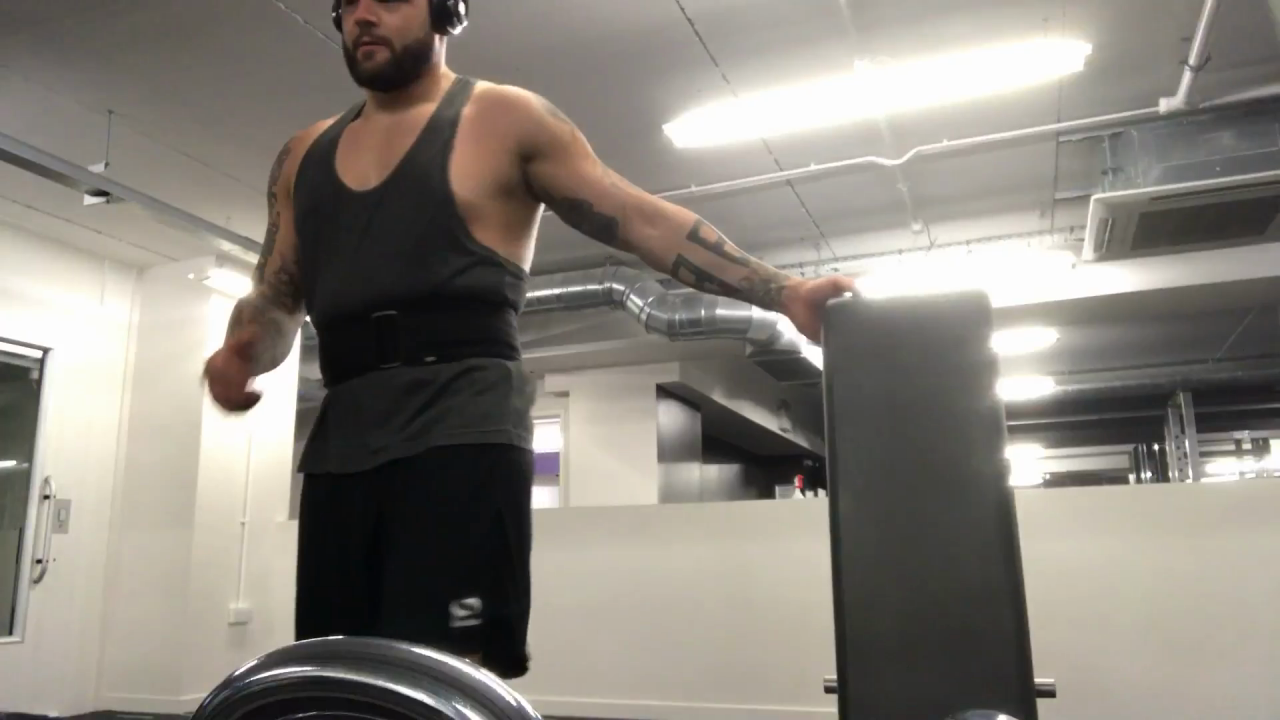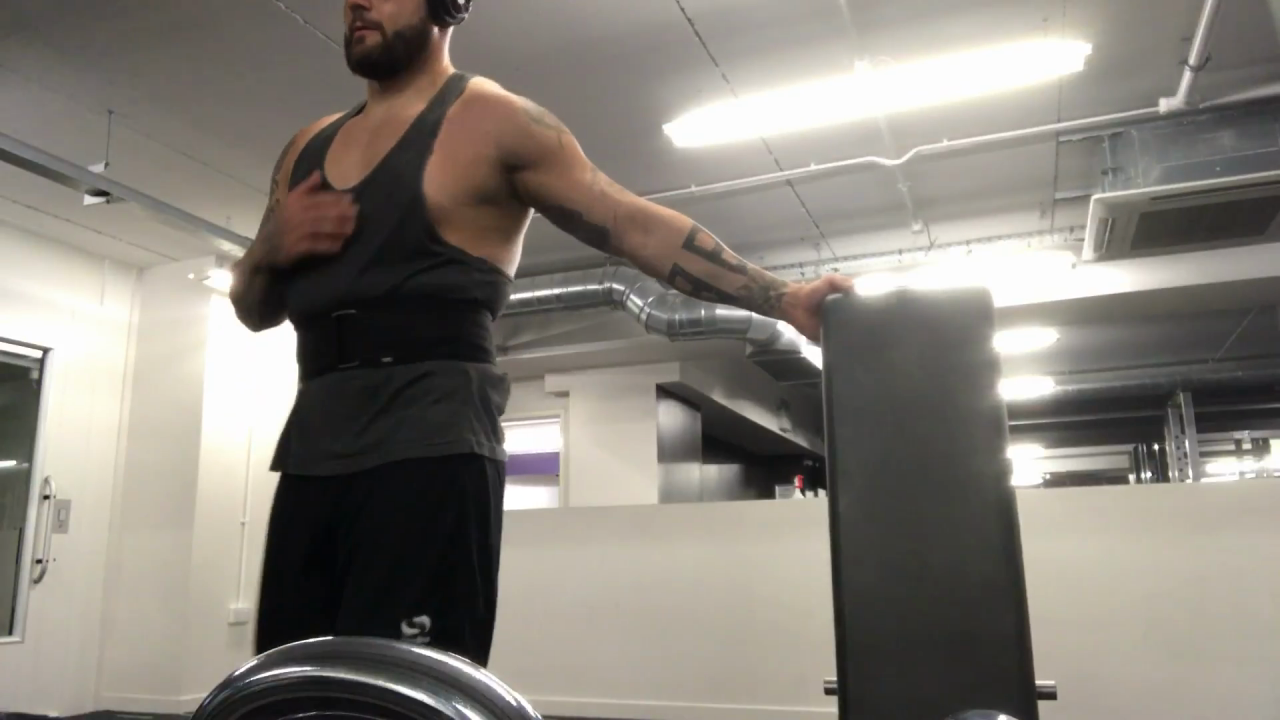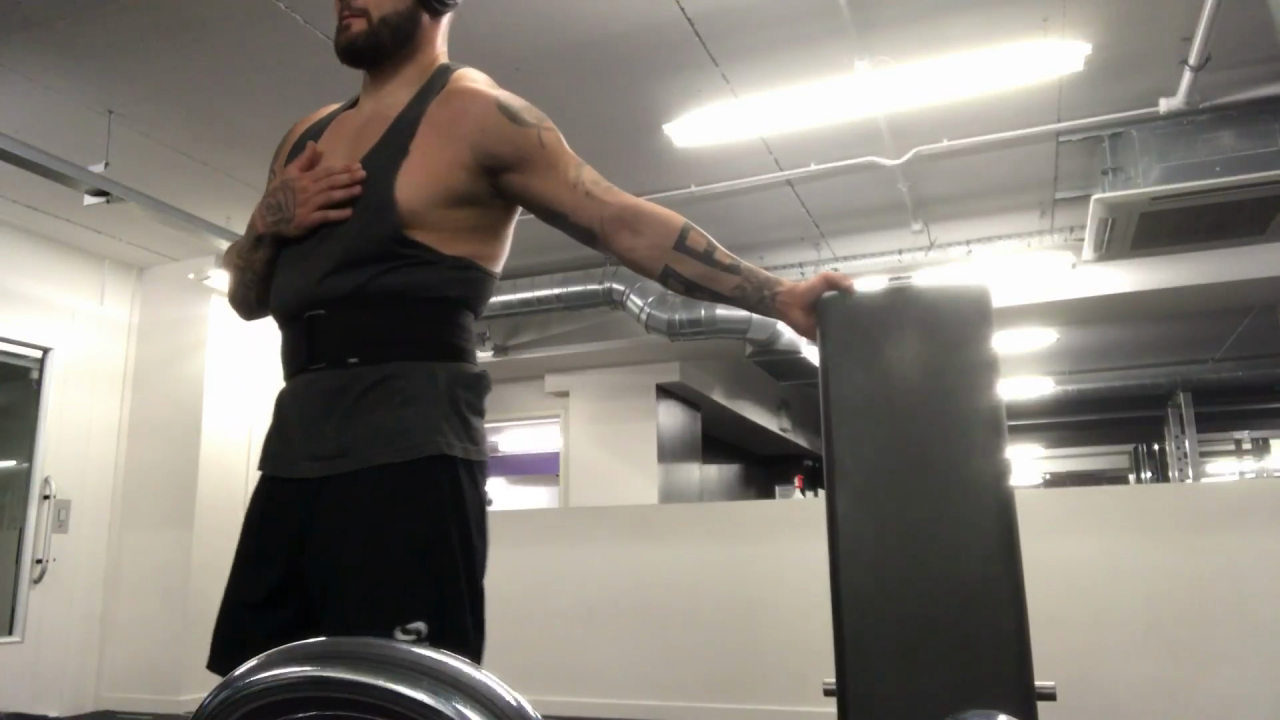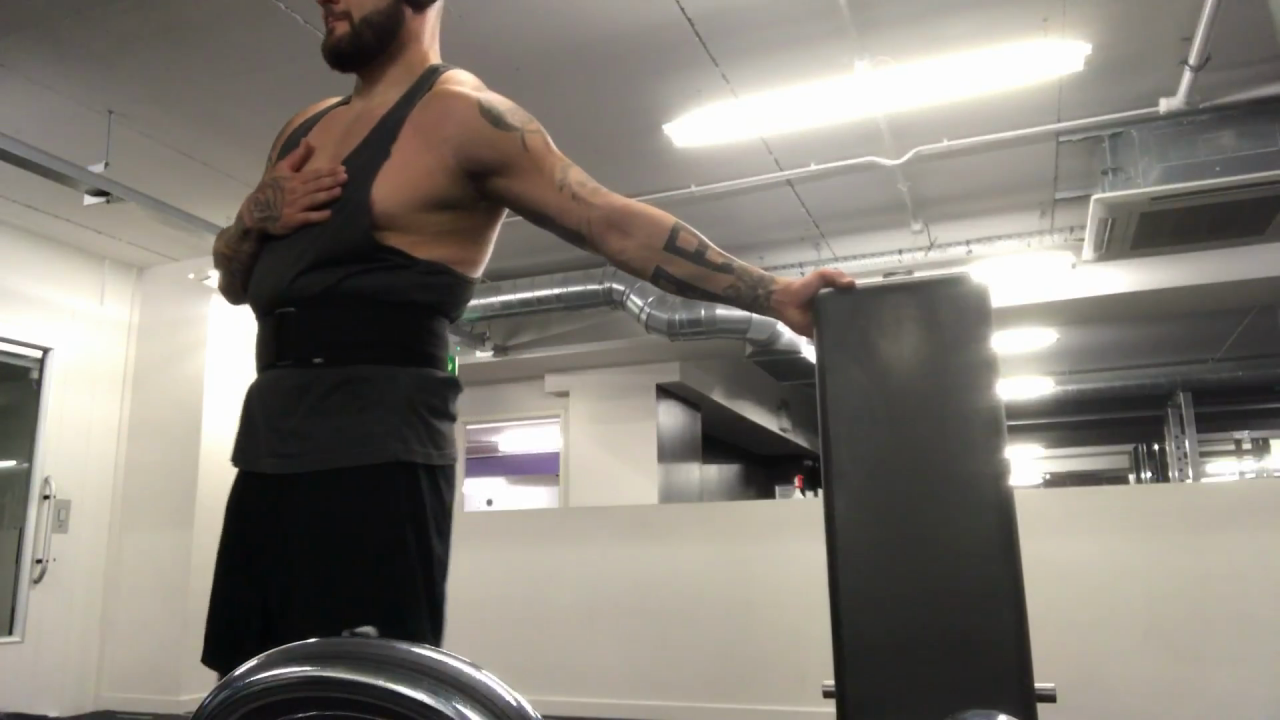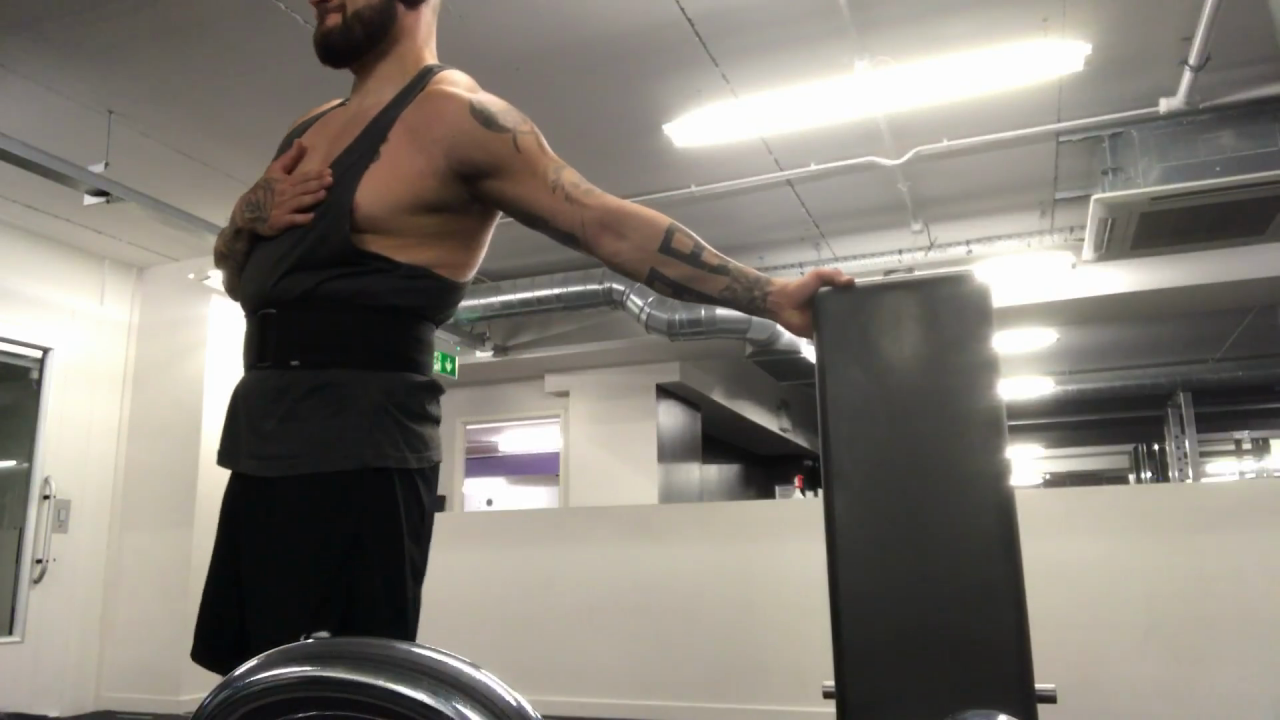
dt=0.2s
person 1, frame 1
left shoulder: (504, 119)
right shoulder: (305, 156)
left elbow: (645, 221)
right elbow: (276, 300)
left wrist: (784, 292)
right wrist: (237, 352)
left hip: (463, 433)
right hip: (339, 449)
person 1, frame 2
left shoulder: (491, 121)
right shoulder: (308, 147)
left elbow: (635, 225)
right elbow: (256, 304)
left wrist: (782, 298)
right wrist: (271, 247)
left hip: (432, 447)
right hip: (316, 446)
person 1, frame 3
left shoulder: (475, 115)
right shoulder: (306, 137)
left elbow: (626, 223)
right elbow: (246, 296)
left wrist: (779, 296)
right wrist: (270, 219)
left hip: (406, 450)
right hip: (298, 448)
person 1, frame 4
left shoulder: (461, 117)
right shoulder: (303, 130)
left elbow: (615, 224)
right elbow: (233, 281)
left wrist: (772, 294)
right wrist: (255, 215)
left hip: (373, 454)
right hip: (272, 449)
person 1, frame 5
left shoulder: (456, 118)
right shoulder: (309, 129)
left elbow: (610, 226)
right elbow: (236, 277)
left wrist: (770, 296)
right wrist: (248, 213)
left hip: (355, 458)
right hip: (263, 453)
